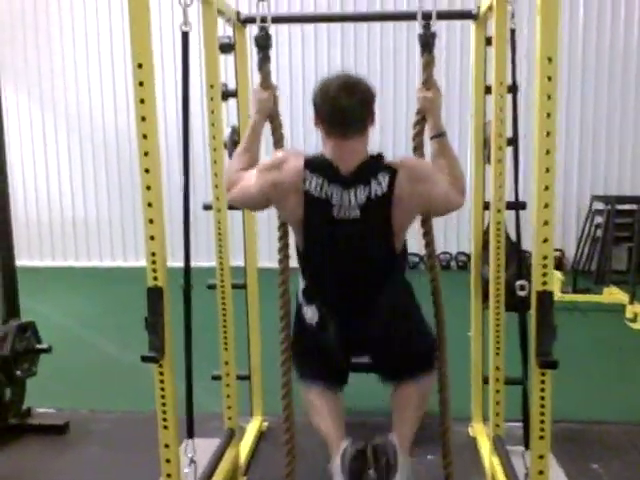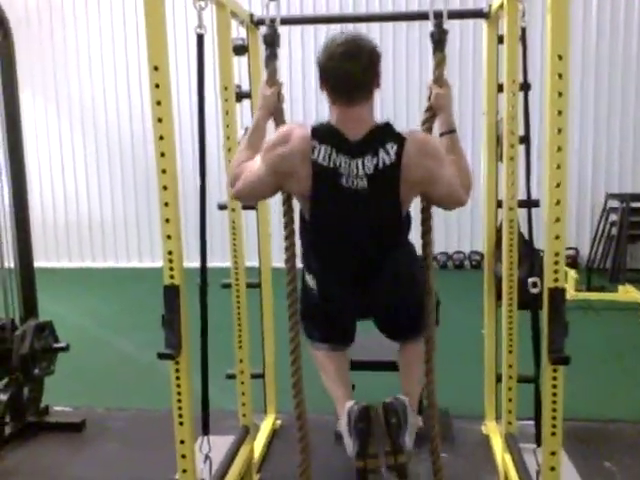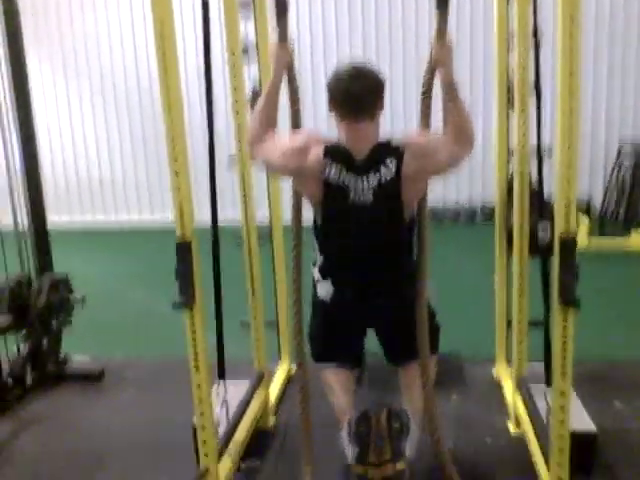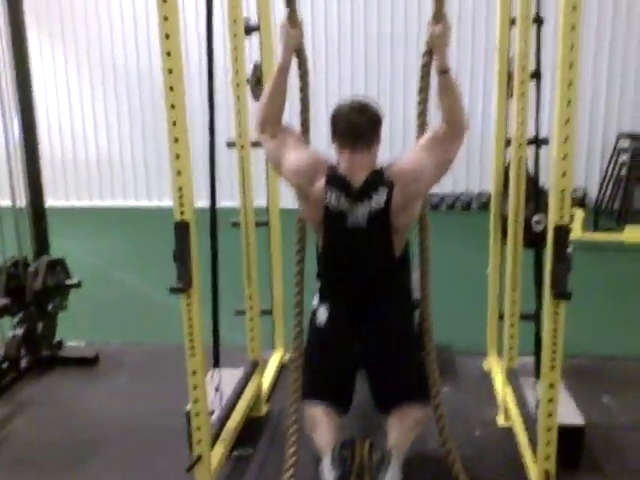
dt=0.3s
person 1, frame 1
left shoulder: (285, 174)
right shoulder: (409, 178)
left elbow: (233, 188)
right elbow: (456, 193)
left wrist: (257, 119)
right wrist: (436, 123)
left hip: (322, 320)
right hip: (390, 321)
left knee: (316, 375)
right knee: (418, 366)
right ankle: (397, 447)
person 1, frame 2
left shoulder: (290, 147)
right shoulder: (416, 150)
left elbow: (237, 186)
right elbow: (460, 194)
left wrist: (261, 113)
right wrist: (447, 119)
left hip: (327, 285)
right hip: (394, 283)
left knee: (324, 336)
right knee: (417, 327)
left ankle: (347, 410)
right ankle: (406, 408)
person 1, frame 3
left shoulder: (309, 160)
right shoulder: (412, 159)
left elbow: (257, 140)
right elbow: (463, 139)
left wrist: (277, 73)
right wrist: (446, 76)
left hip: (336, 289)
right hip: (396, 287)
left knee: (334, 359)
right knee: (413, 354)
left ankle: (349, 426)
right ankle: (409, 422)
person 1, frame 4
left shoulder: (313, 185)
right shoulder: (404, 186)
left elbow: (267, 128)
right elbow: (454, 129)
left wrist: (286, 54)
right wrist: (441, 60)
left hip: (333, 319)
right hip: (390, 321)
left knee: (319, 401)
right knee: (411, 403)
